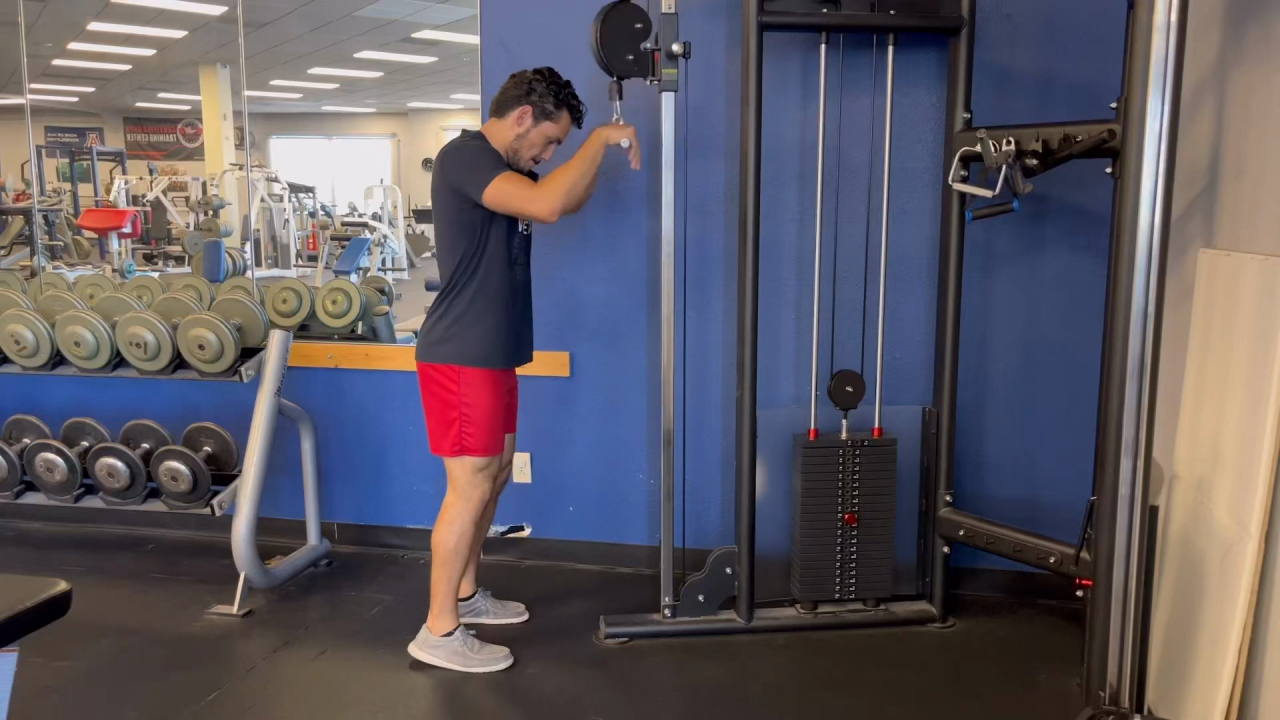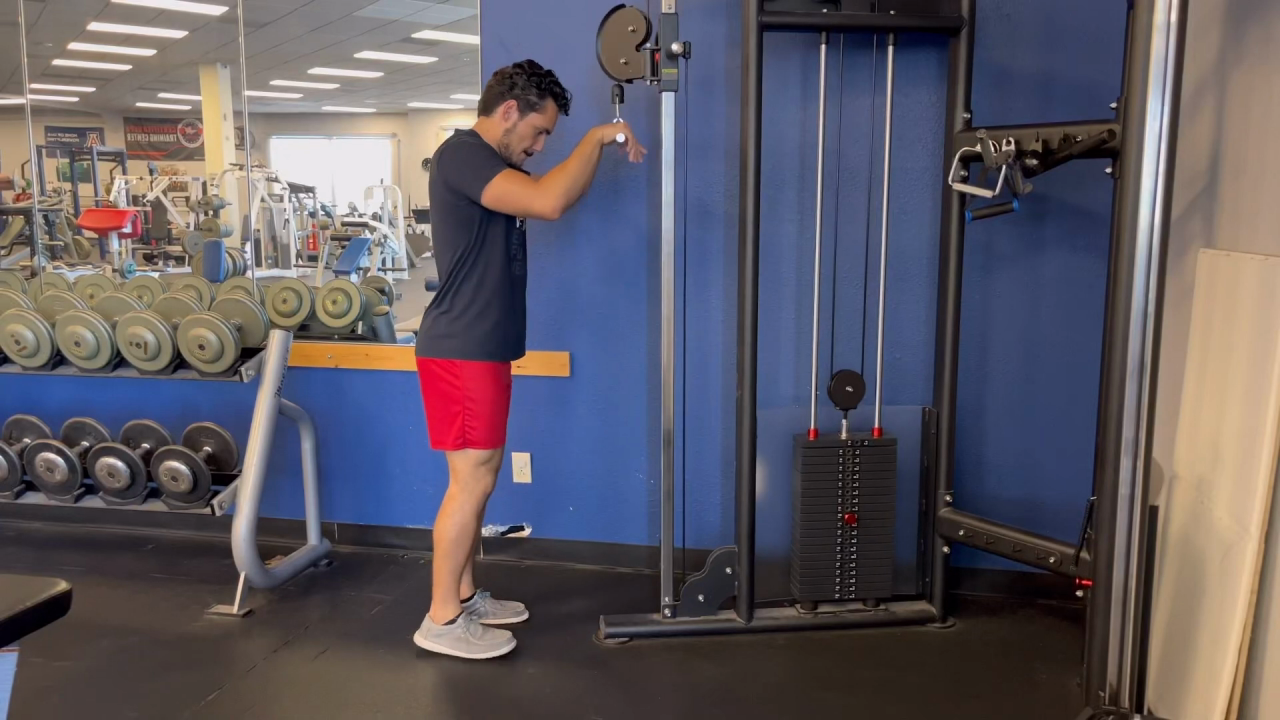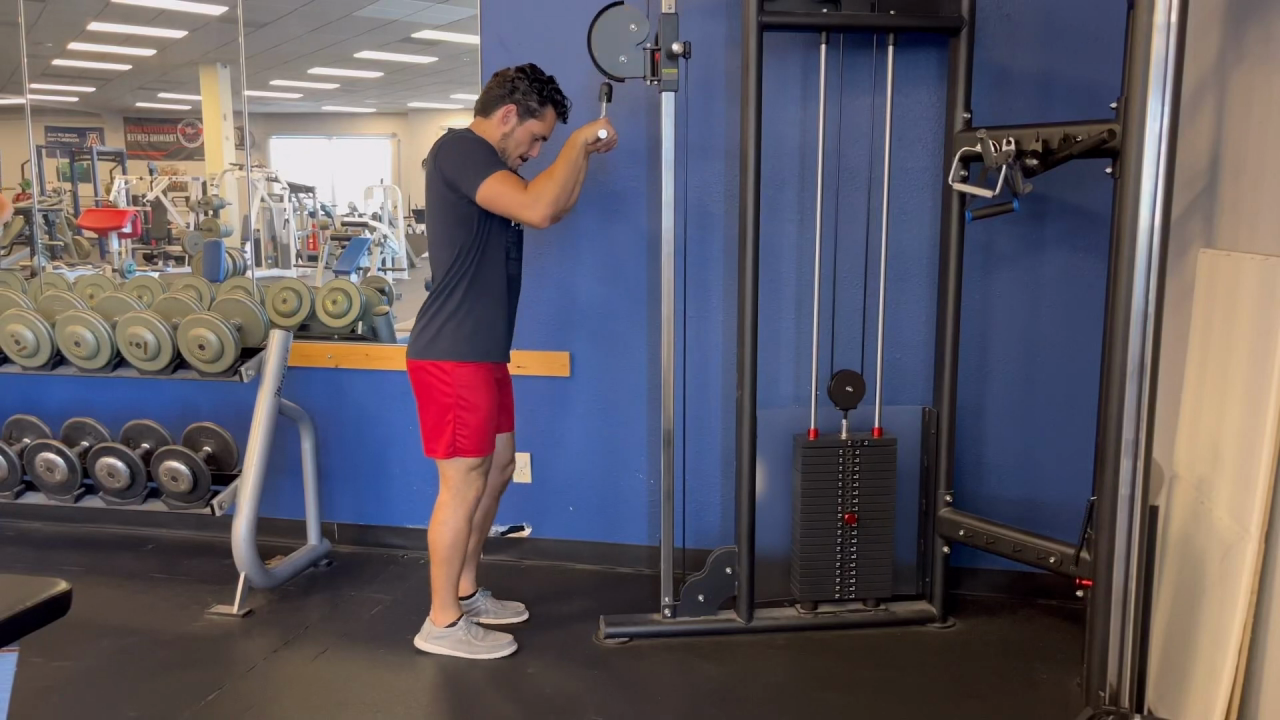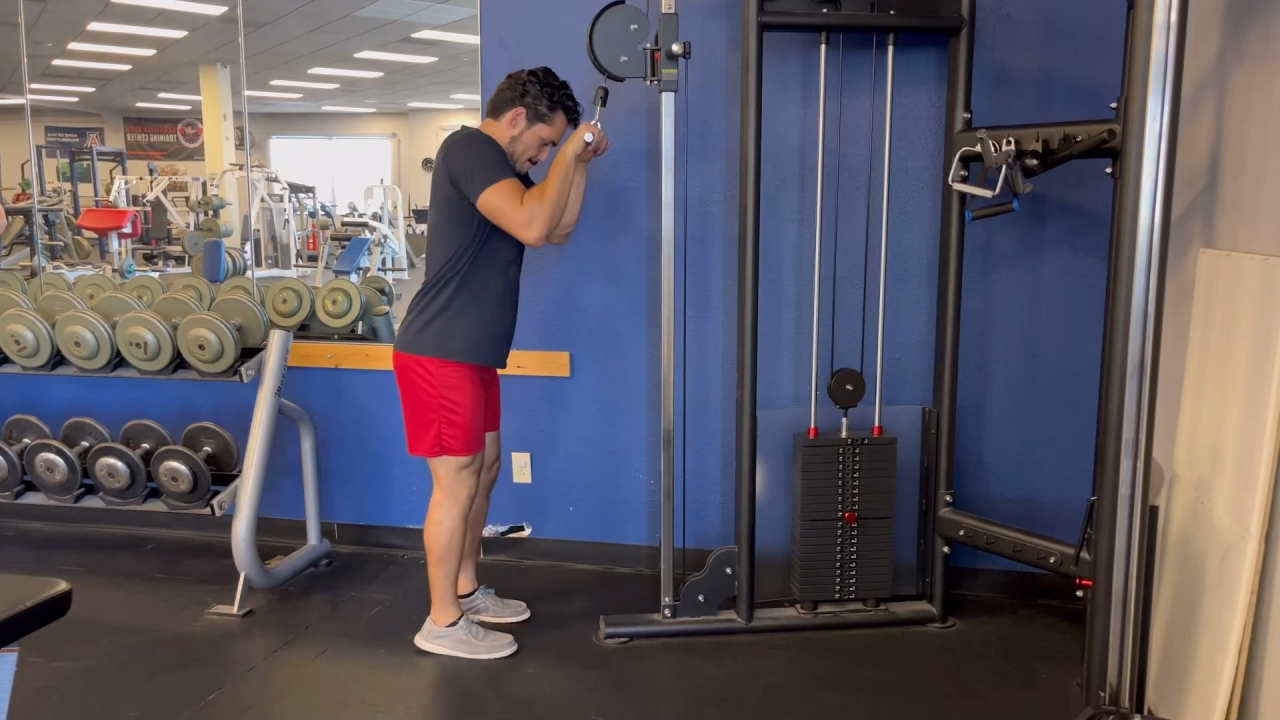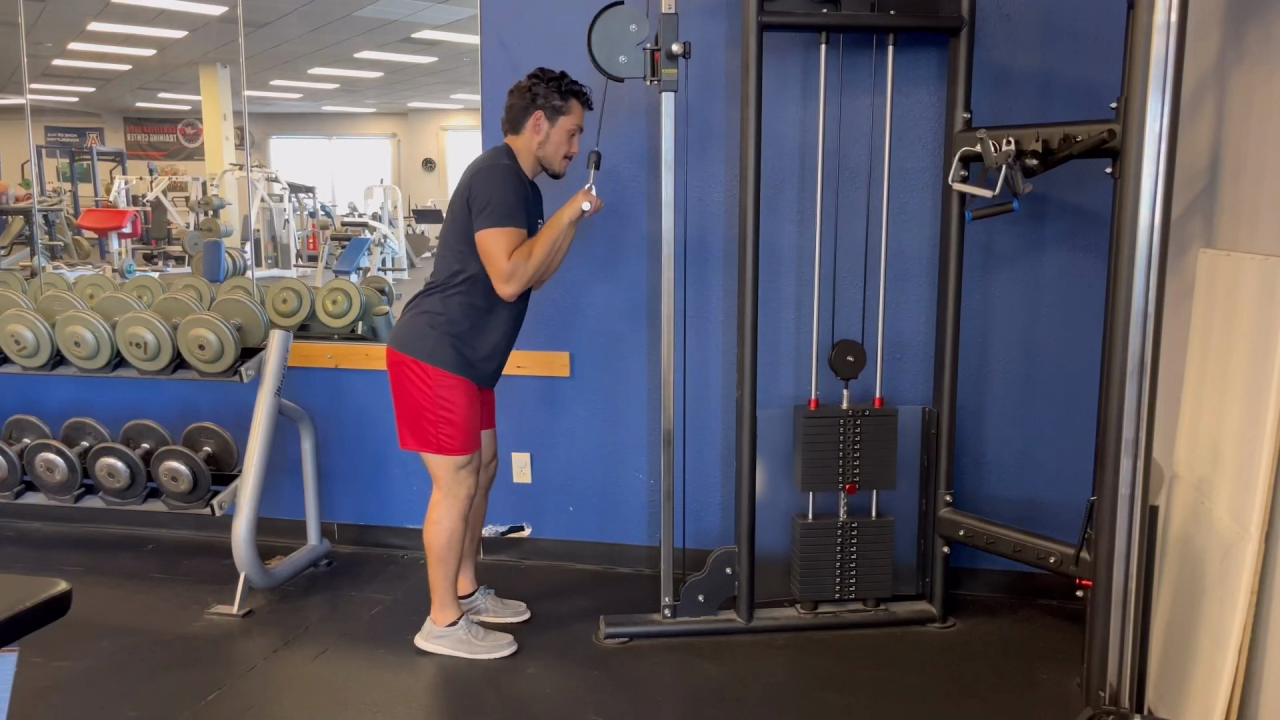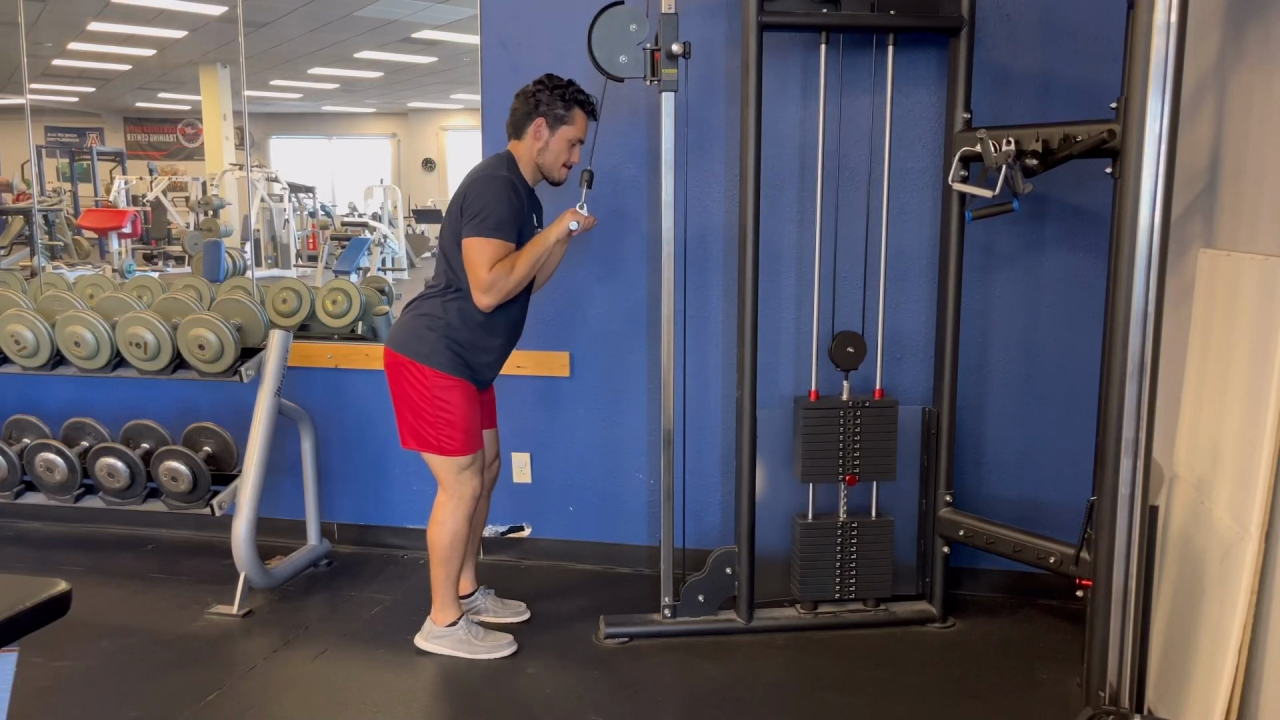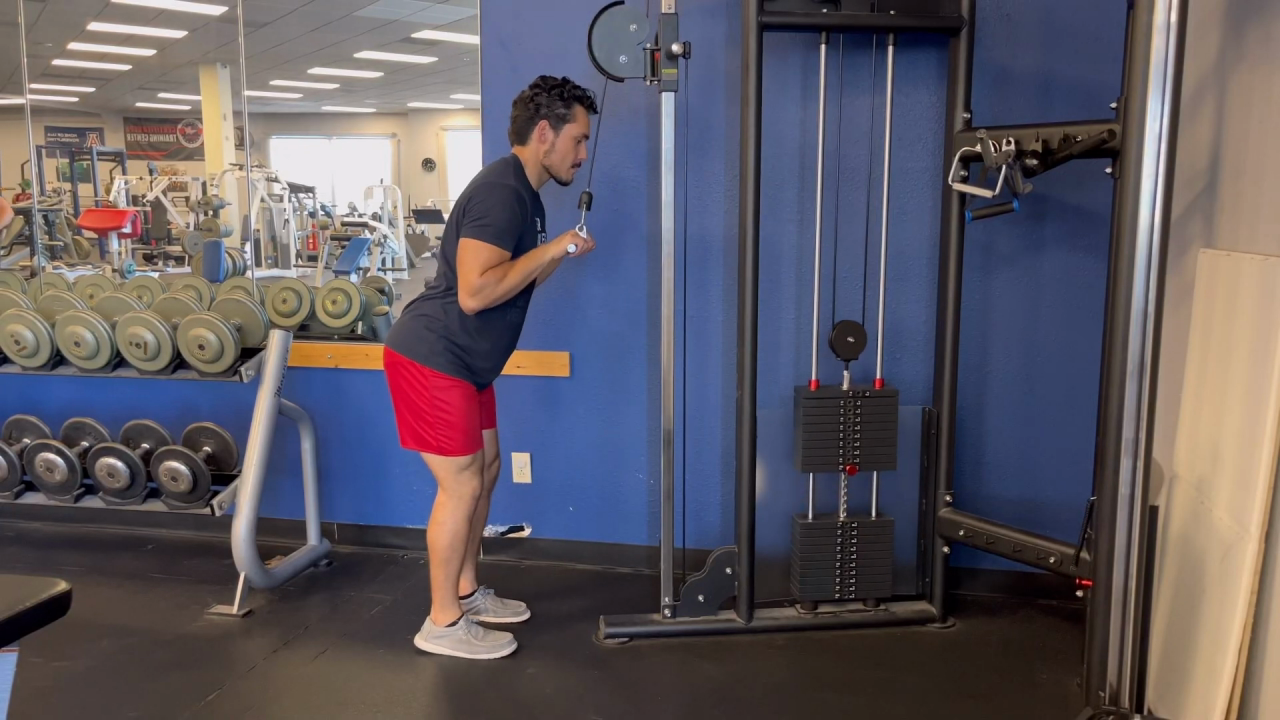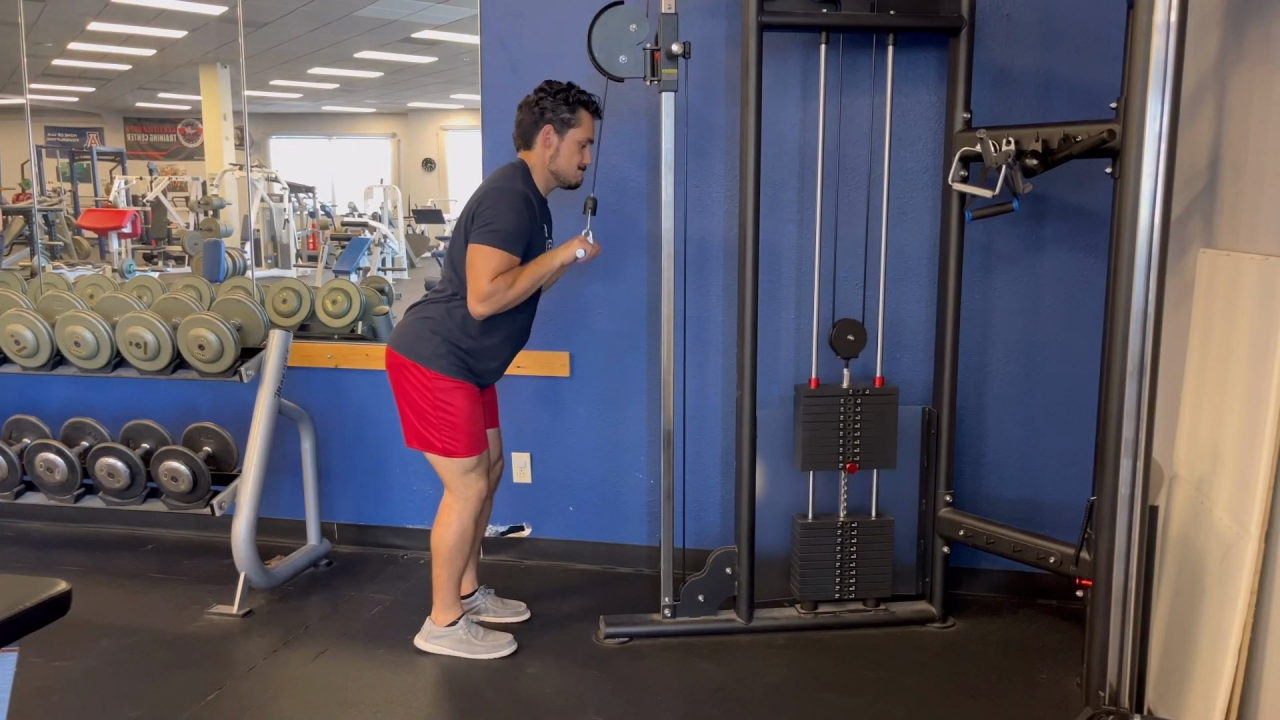
dt=0.4s
person 1, frame 1
left shoulder: (501, 167)
right shoulder: (465, 157)
left elbow: (568, 202)
right elbow: (548, 206)
left wrist: (602, 147)
right wrist: (599, 139)
left hip: (492, 351)
right hip: (461, 355)
left knee: (493, 475)
right knee: (469, 488)
left ankle: (465, 593)
right ankle: (439, 630)
person 1, frame 2
left shoulder: (494, 163)
right shoulder: (462, 156)
left elbow: (556, 198)
right elbow: (548, 203)
left wrist: (600, 147)
right wrist: (596, 138)
left hip: (483, 348)
right hip: (461, 352)
left knee: (479, 476)
right knee: (471, 480)
left ankle: (463, 595)
right ankle: (441, 620)
person 1, frame 3
left shoulder: (489, 163)
right shoulder: (459, 150)
left elbow: (554, 207)
right elbow: (537, 210)
left wrist: (584, 152)
right wrist: (577, 141)
left hip: (481, 350)
right hip: (453, 354)
left knee: (496, 468)
right knee: (464, 483)
left ankle: (466, 591)
right ankle: (442, 622)
person 1, frame 4
left shoulder: (500, 165)
right shoulder: (469, 149)
left elbow: (556, 230)
right elbow: (532, 227)
left wrist: (579, 159)
right wrist: (568, 152)
left hip: (471, 349)
right hip: (439, 351)
left knee: (483, 469)
right knee: (456, 483)
left ankle: (466, 590)
right ankle: (443, 622)
person 1, frame 5
left shoulder: (519, 182)
right shoulder: (498, 177)
left elbow: (535, 275)
right elbow: (508, 280)
left wrist: (574, 218)
right wrist: (565, 213)
left hip: (464, 354)
right hip: (433, 354)
left knee: (481, 469)
right knee: (456, 484)
left ankle: (466, 592)
right ankle: (443, 623)
person 1, frame 6
left shoulder: (520, 189)
right shoulder: (495, 185)
left elbow: (525, 283)
right elbow: (487, 290)
left wrist: (565, 236)
right wrist: (553, 231)
left hip: (463, 357)
right hip: (431, 356)
left knee: (485, 470)
right knee: (462, 484)
left ankle: (467, 591)
right ankle: (444, 622)
person 1, frame 7
left shoulder: (522, 191)
right shoulder: (502, 191)
left elbow: (516, 284)
right elbow: (475, 293)
left wrist: (563, 250)
right wrist: (552, 248)
left hip: (463, 359)
right hip: (432, 358)
left knee: (484, 470)
right knee: (461, 485)
left ankle: (467, 592)
right ankle: (444, 623)
person 1, frame 8
left shoulder: (526, 195)
right shoulder: (511, 197)
left elbow: (515, 284)
right elbow: (484, 297)
left wrist: (567, 257)
right wrist: (563, 258)
left hip: (462, 359)
right hip: (433, 358)
left knee: (487, 470)
right knee: (468, 486)
left ankle: (468, 592)
right ankle: (444, 623)
